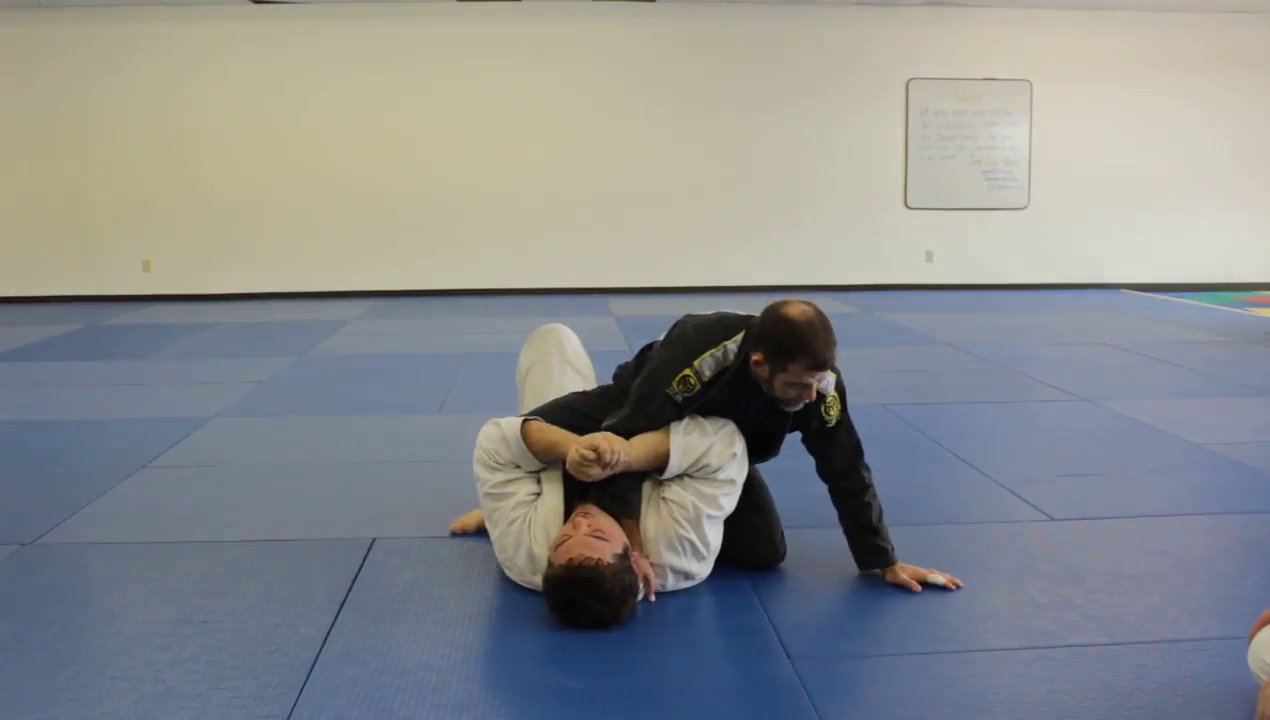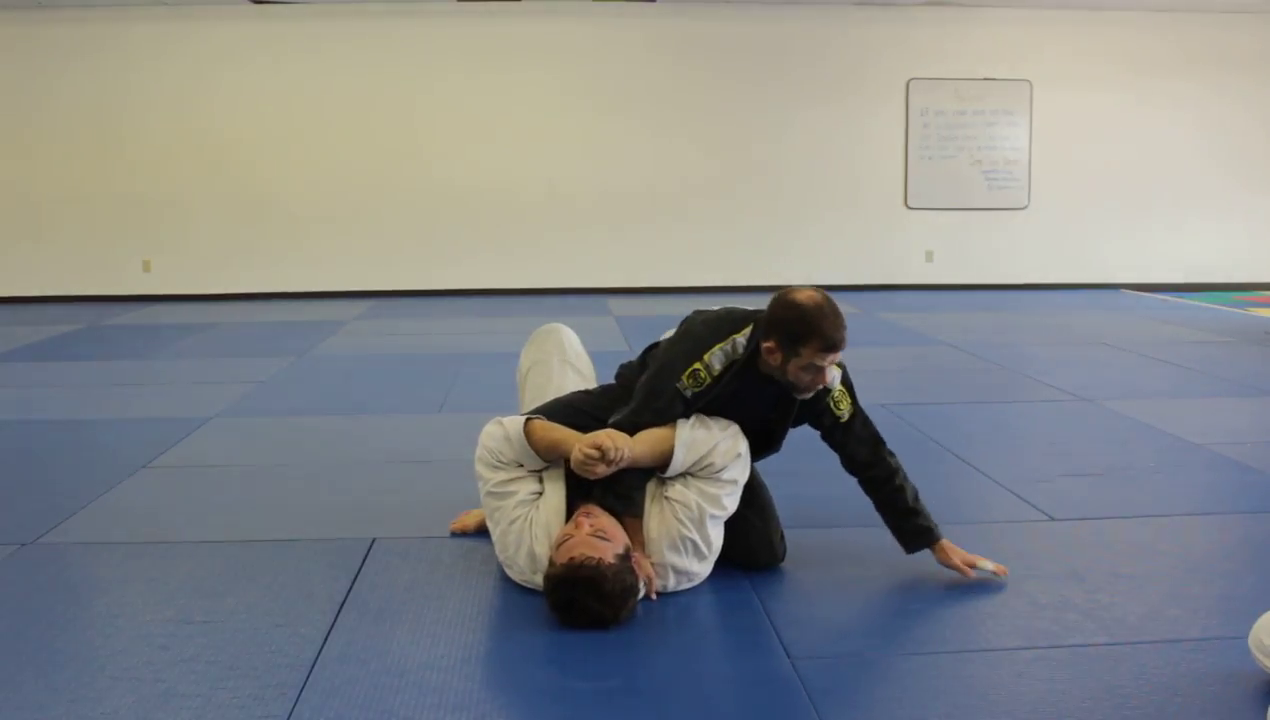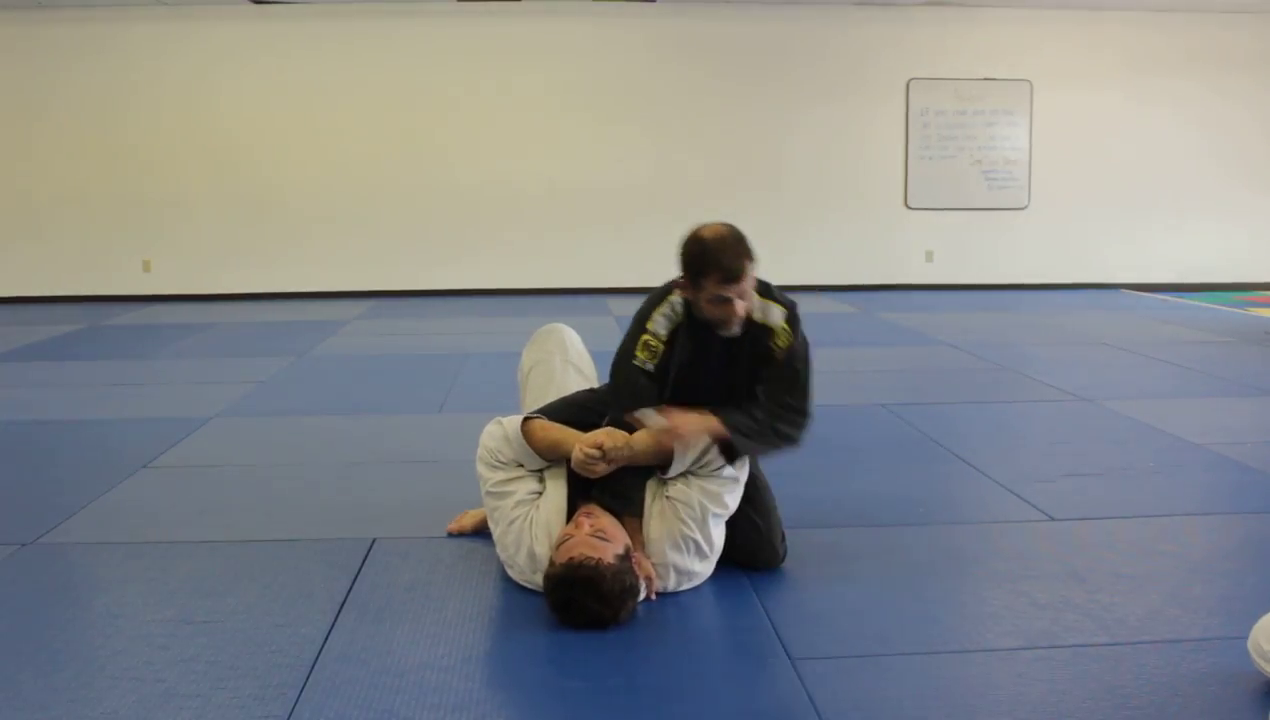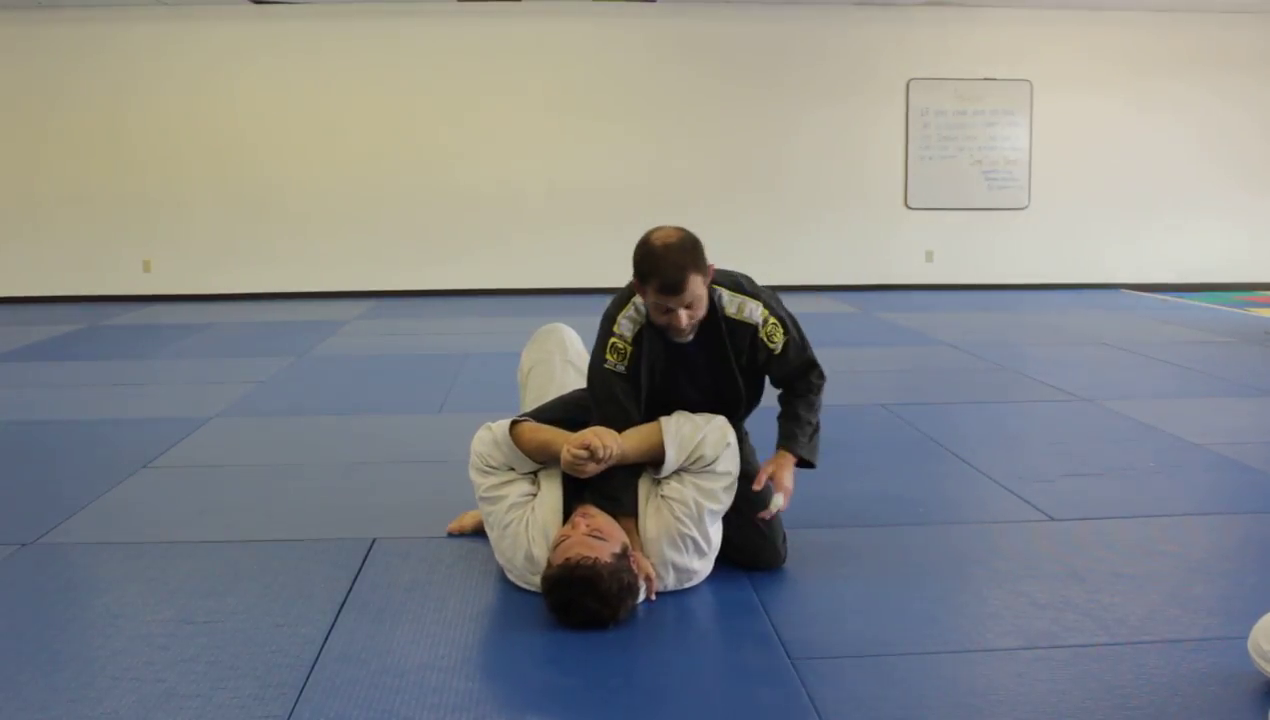
dt=0.7s
person 1, frame 1
left shoulder: (818, 384)
right shoulder: (694, 352)
left elbow: (847, 474)
right elbow: (627, 444)
left wrist: (886, 562)
right hip: (640, 411)
left knee: (763, 552)
person 1, frame 2
left shoulder: (824, 379)
right shoulder: (703, 345)
left elbow: (872, 460)
right elbow: (636, 438)
left wrist: (935, 541)
right hip: (645, 412)
left knee: (762, 551)
person 1, frame 3
left shoulder: (776, 318)
right shoulder: (658, 319)
left elbow: (788, 417)
right elbow: (626, 427)
left wrist: (709, 424)
left hip: (719, 443)
right hip: (649, 420)
left knee: (764, 552)
person 1, frame 4
left shoulder: (752, 310)
right shoulder: (622, 325)
left elbow: (804, 380)
right elbow: (616, 433)
left wrist: (787, 456)
left knee: (766, 553)
person 2, frame 1
left shoulder: (524, 552)
right shoulder: (681, 557)
left elbow: (495, 442)
right elbow: (722, 441)
left wrist: (571, 447)
right wrist: (623, 457)
left knee: (553, 338)
person 2, frame 2
left shoulder: (525, 551)
right shoulder: (679, 556)
left elbow: (496, 441)
right elbow: (726, 443)
left wrist: (576, 445)
right wrist: (628, 454)
left knee: (554, 337)
person 2, frame 3
left shoulder: (526, 550)
right shoulder: (682, 558)
left elbow: (498, 442)
left wrist: (576, 444)
right wrist: (627, 452)
right hip: (647, 471)
left knee: (556, 338)
person 2, frame 4
left shoulder: (524, 551)
right shoulder: (682, 553)
left elbow: (490, 445)
right elbow: (715, 436)
left wrist: (565, 444)
right wrist: (618, 451)
right hip: (640, 466)
left knee: (555, 338)
